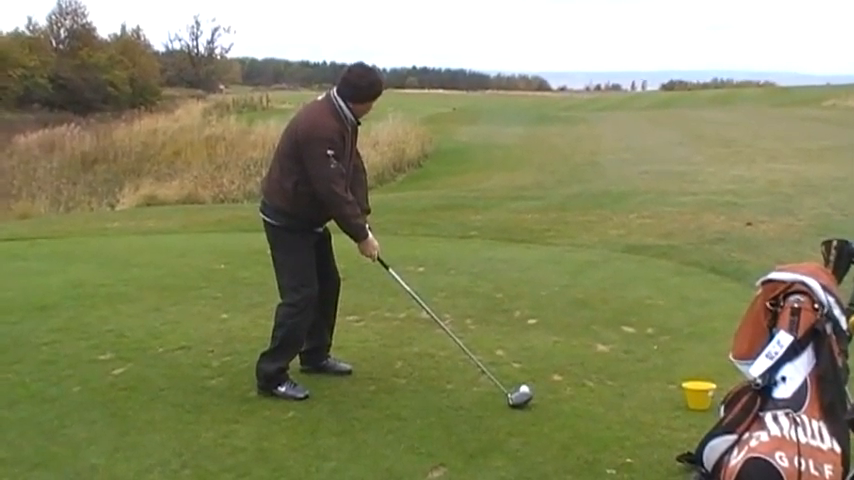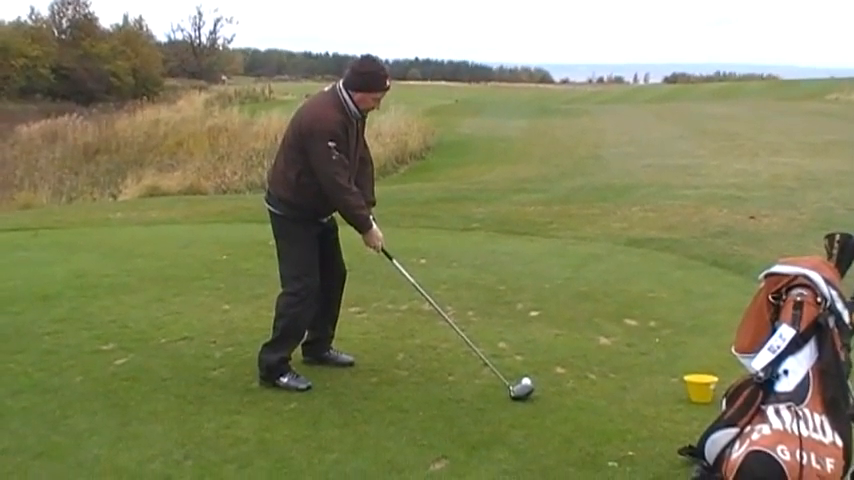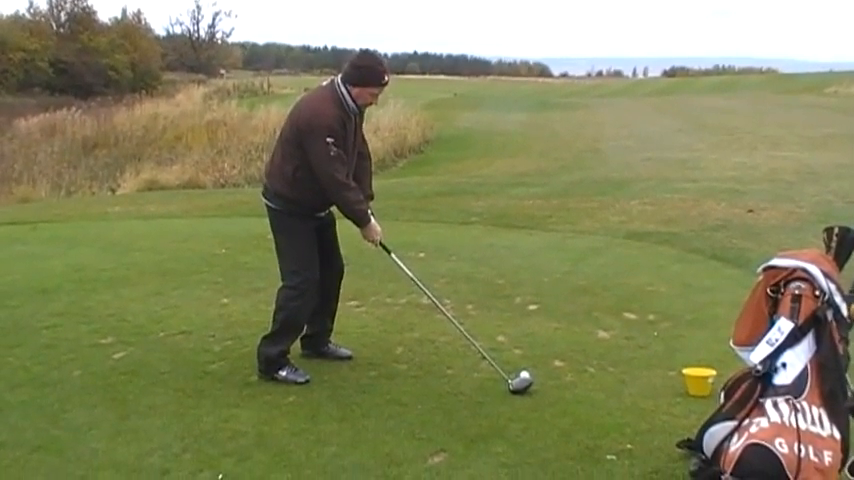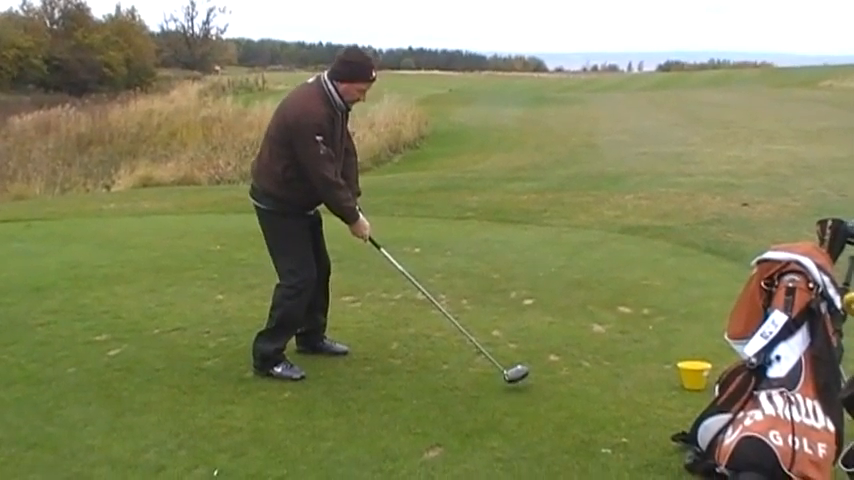
dt=0.3s
person 1, frame 1
left shoulder: (342, 118)
right shoulder: (320, 126)
left elbow: (355, 170)
right elbow: (333, 190)
left wrist: (363, 219)
right wrist: (361, 235)
left hip: (310, 217)
right hip: (286, 219)
left knee: (327, 285)
right knee: (301, 295)
left ankle: (316, 355)
right ankle: (272, 374)
person 1, frame 2
left shoulder: (351, 110)
right shoulder: (323, 118)
left elbow: (362, 162)
right elbow: (336, 181)
left wrist: (368, 211)
right wrist: (365, 226)
left hip: (318, 208)
right hip: (292, 210)
left knee: (333, 276)
right knee: (301, 285)
left ankle: (318, 346)
right ankle: (274, 365)
person 1, frame 3
left shoulder: (350, 105)
right shoulder: (320, 113)
left elbow: (360, 156)
right elbow: (334, 177)
left wrist: (366, 206)
right wrist: (363, 221)
left hip: (315, 202)
right hip: (289, 204)
left knee: (331, 270)
right knee: (302, 279)
left ankle: (316, 340)
right ankle: (272, 358)
person 1, frame 4
left shoulder: (334, 101)
right shoulder: (308, 112)
left elbow: (345, 152)
right elbow: (323, 175)
left wrist: (353, 203)
right wrist: (352, 218)
left hip: (301, 199)
right hip: (277, 203)
left knee: (318, 269)
right knee: (299, 277)
left ankle: (311, 336)
right ankle: (268, 355)
